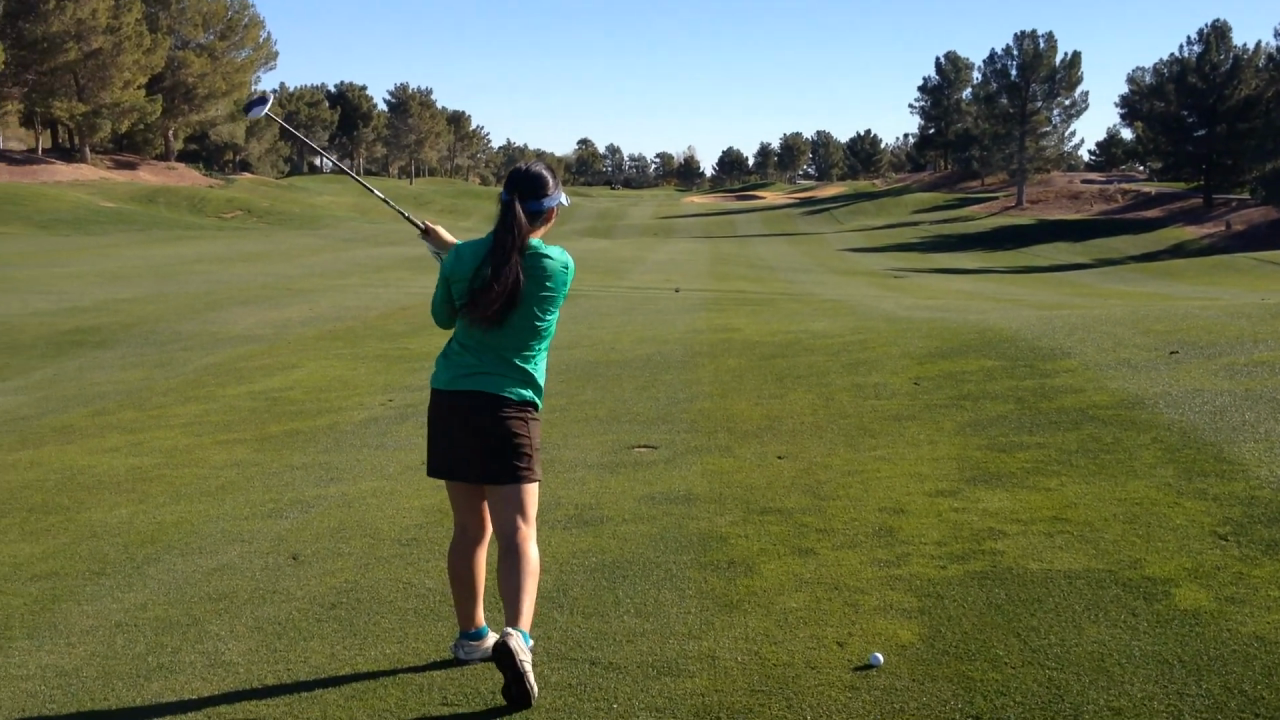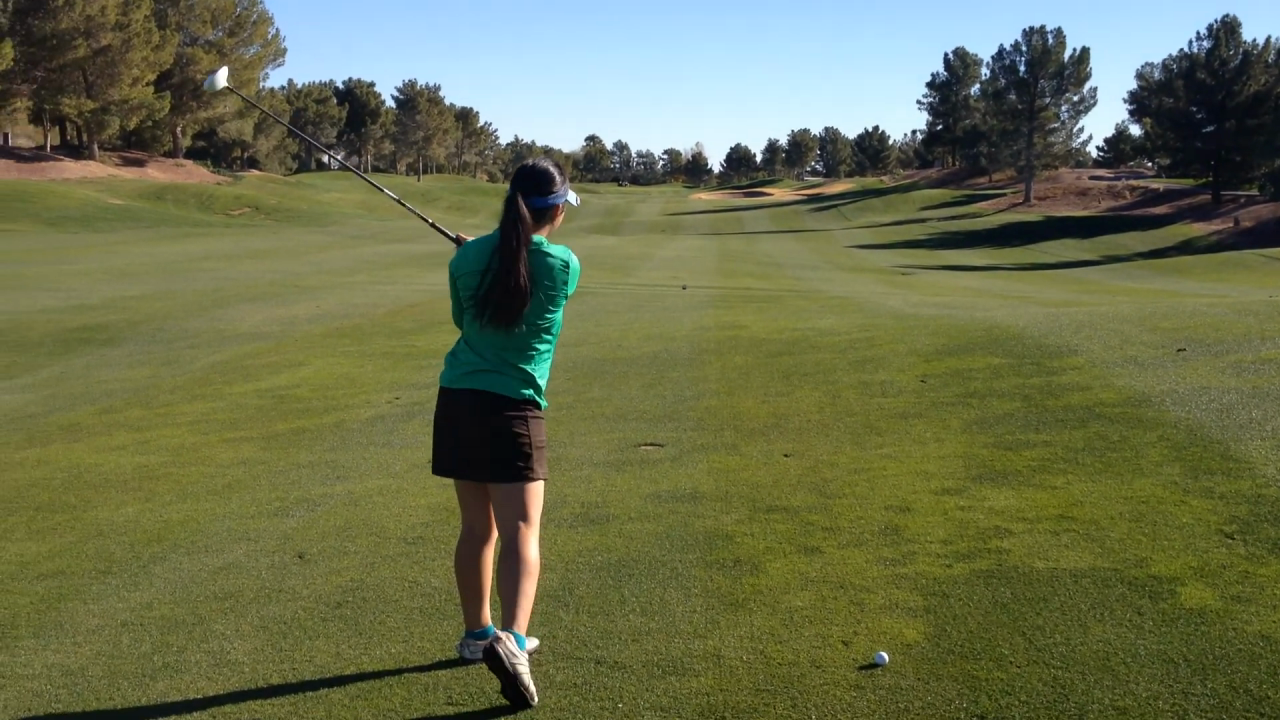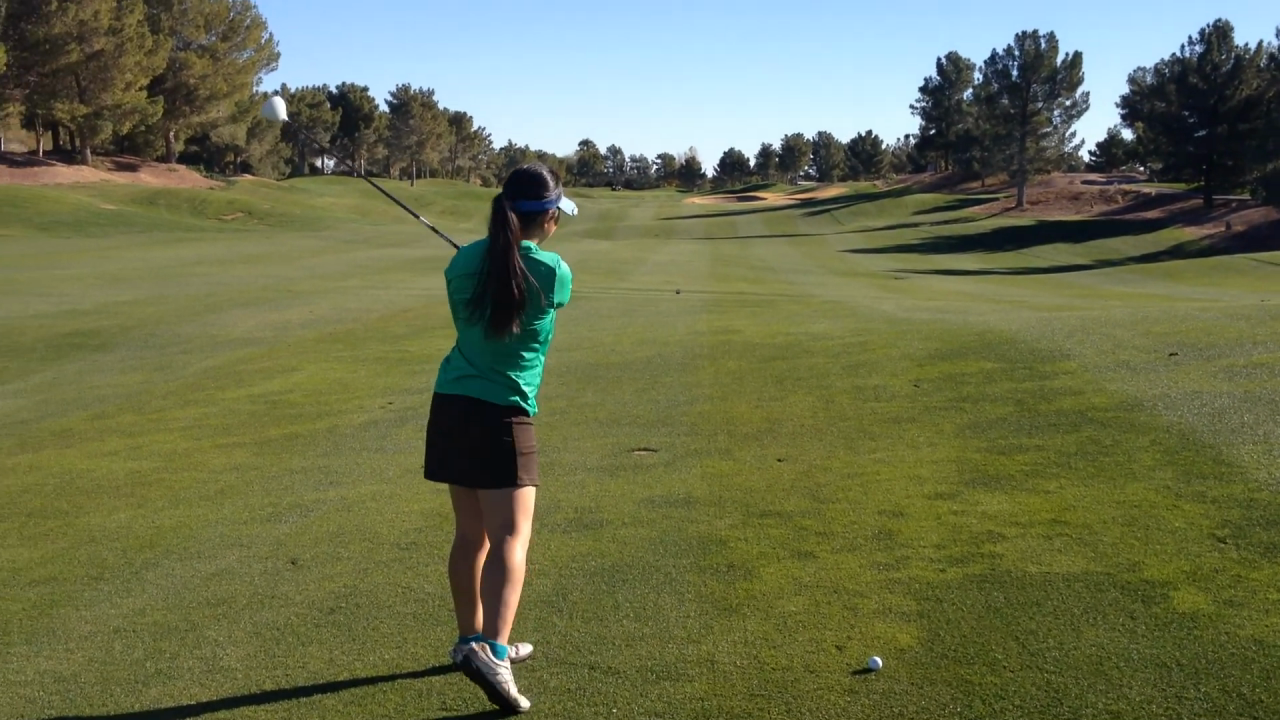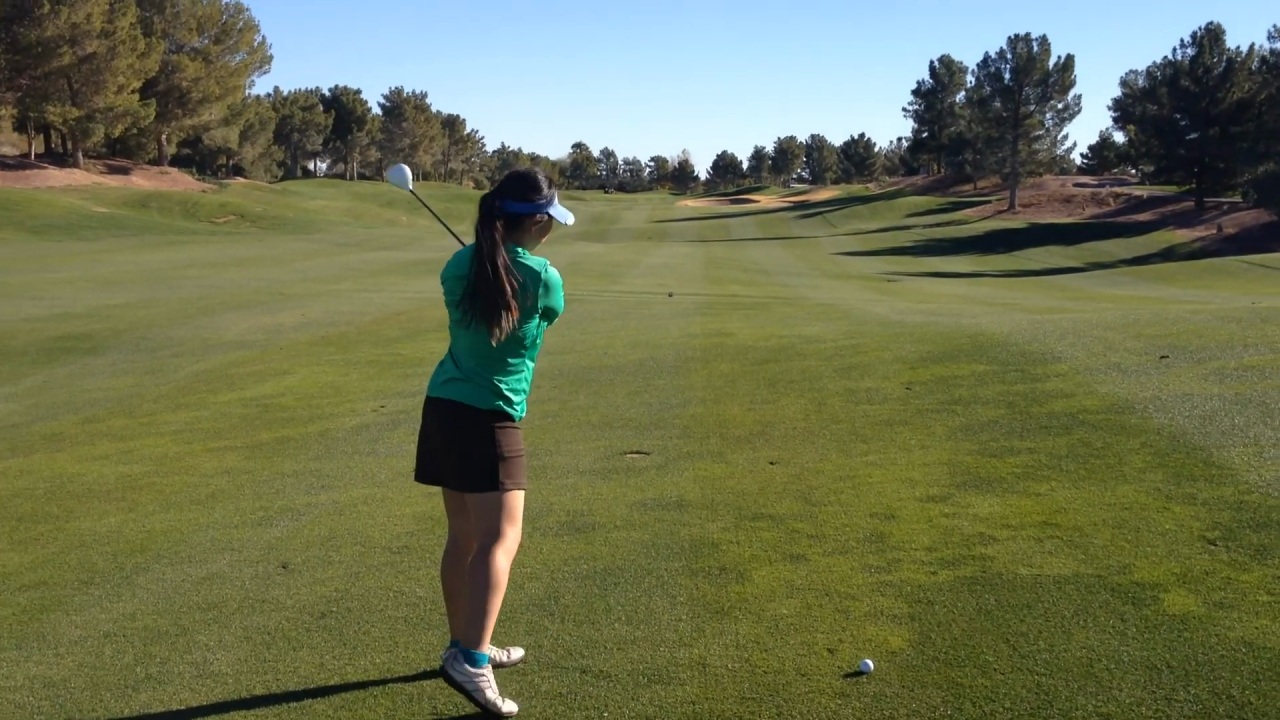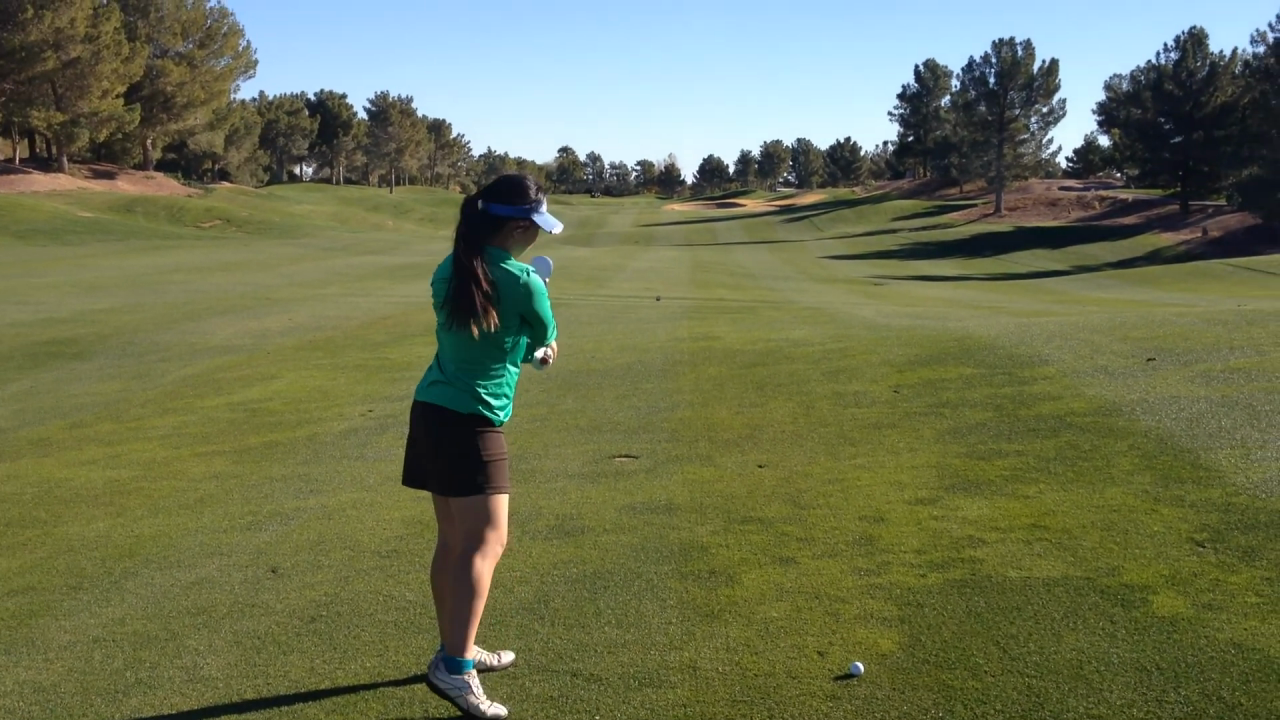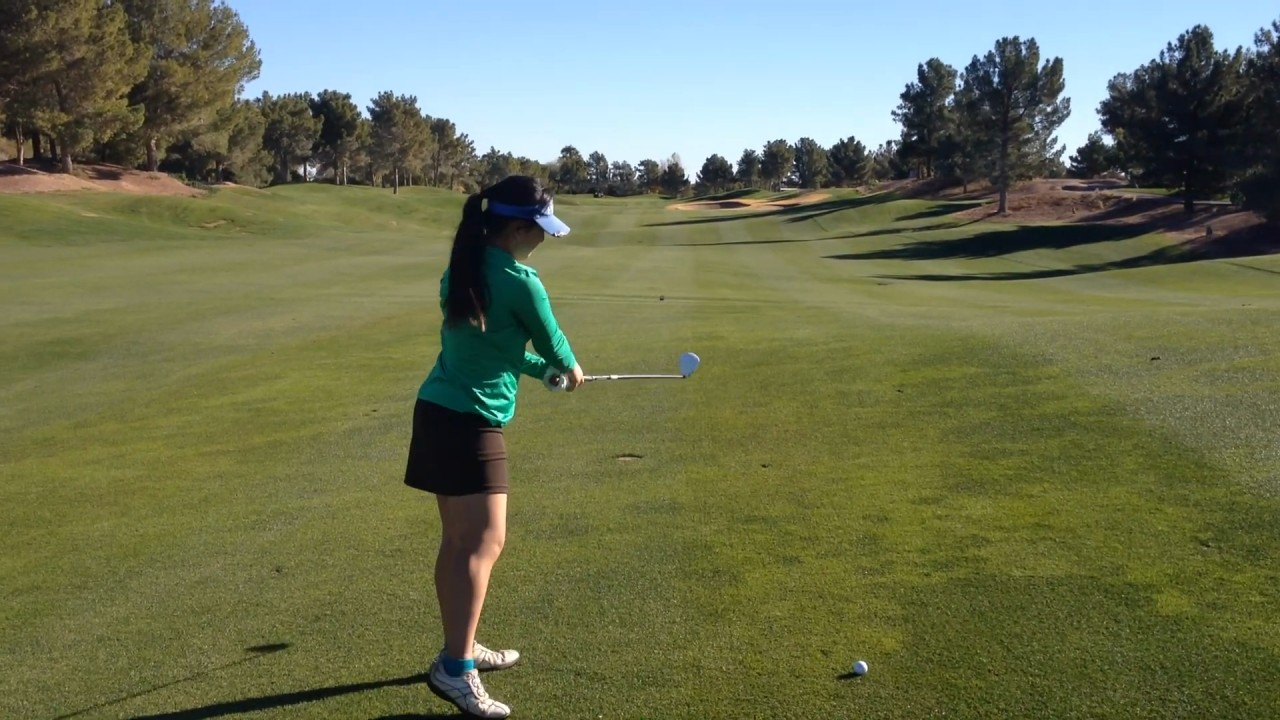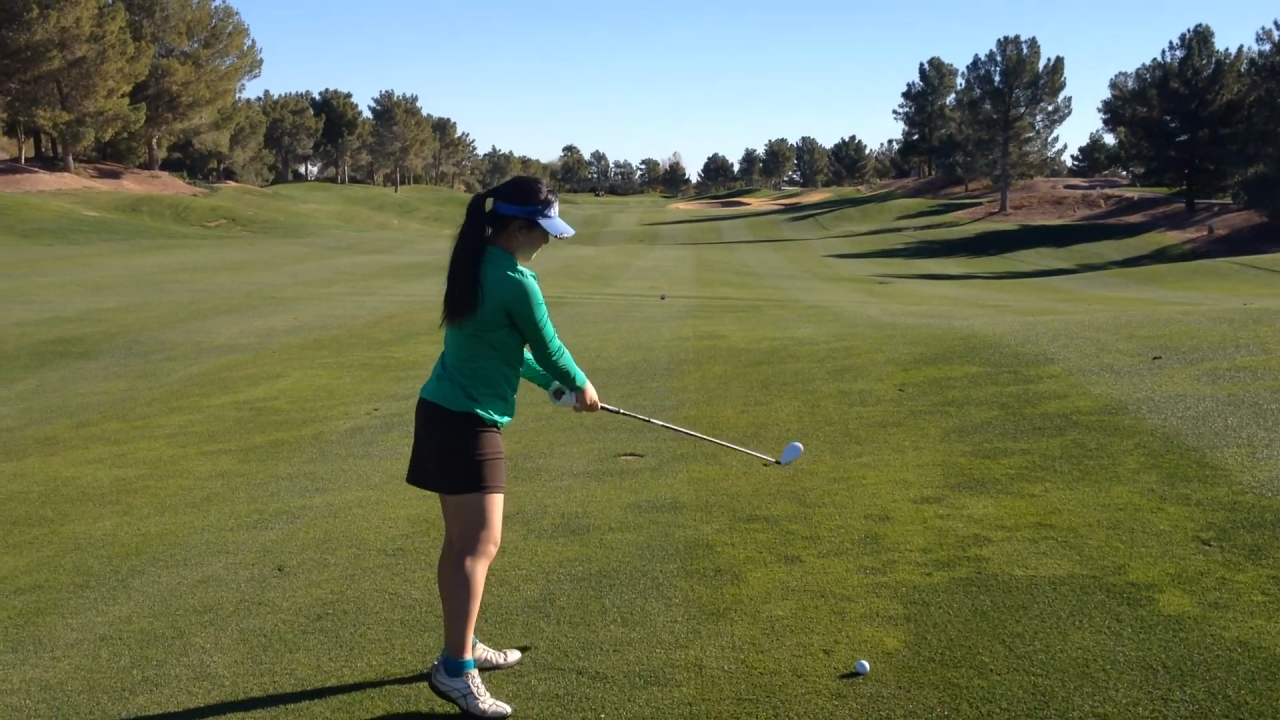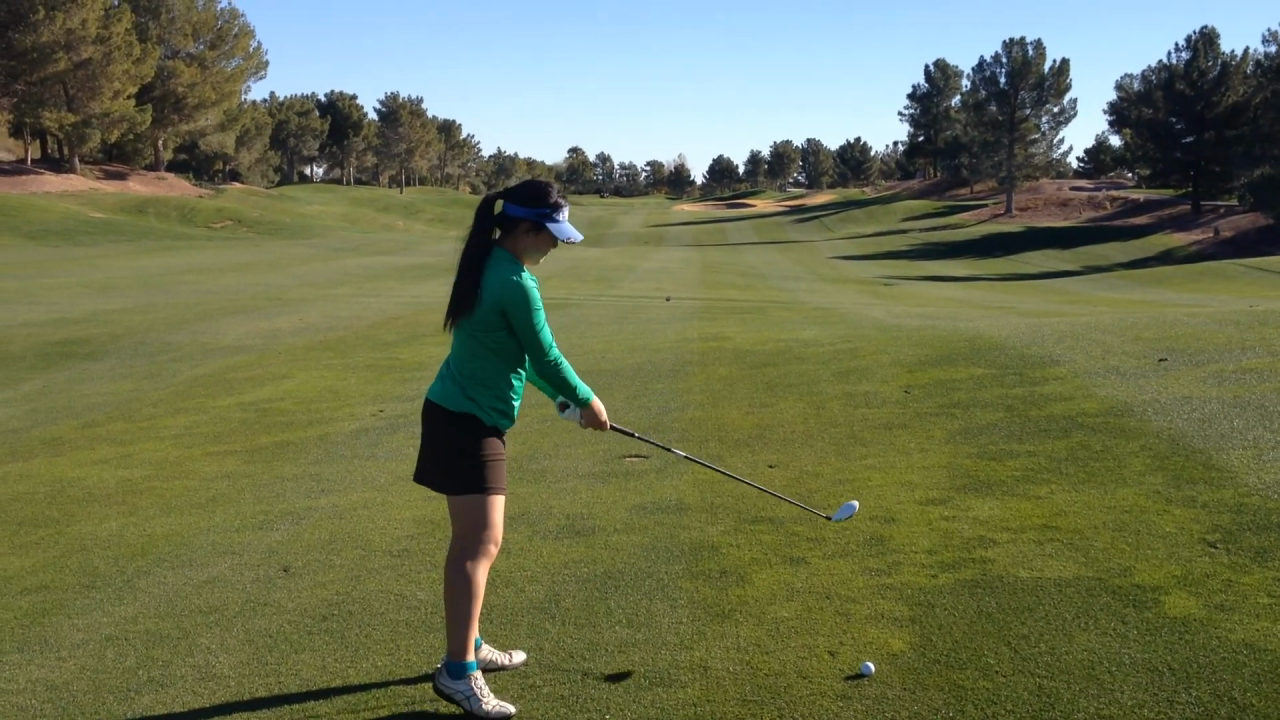
dt=0.1s
person 1, frame 1
left shoulder: (464, 259)
right shoulder: (560, 265)
left hip: (451, 401)
right hip: (506, 408)
left knee: (471, 527)
right knee: (518, 531)
left ankle: (472, 635)
right ankle: (516, 637)
person 1, frame 2
left shoulder: (469, 257)
right shoulder: (564, 265)
left hip: (457, 399)
right hip: (511, 407)
left knee: (478, 527)
right knee: (522, 528)
left ankle: (479, 634)
right ankle: (508, 640)
person 1, frame 3
left shoulder: (464, 262)
right shoulder: (555, 272)
left hip: (452, 405)
right hip: (502, 414)
left knee: (472, 533)
right knee: (511, 535)
left ankle: (473, 640)
right ankle: (492, 650)
person 1, frame 4
left shoulder: (459, 266)
right shoulder: (540, 275)
right elbow: (550, 318)
left hip: (445, 408)
right hip: (488, 418)
left knee: (466, 536)
right knee: (500, 538)
left ankle: (466, 645)
right ankle: (470, 660)
person 1, frame 5
left shoulder: (448, 270)
right shoulder: (523, 280)
right elbow: (545, 332)
left wrist: (527, 350)
right wrist: (543, 345)
left hip: (432, 412)
right hip: (472, 422)
left knee: (454, 540)
right knee: (485, 543)
left ankle: (455, 649)
right ankle: (455, 667)
person 1, frame 6
left shoulder: (462, 268)
right shoulder: (520, 281)
right elbow: (548, 342)
left wrist: (543, 369)
right wrist: (569, 369)
left hip: (440, 411)
right hip: (470, 421)
left knee: (460, 539)
right knee: (485, 543)
left ankle: (461, 647)
right ankle: (454, 668)
person 1, frame 7
left shoulder: (469, 266)
right shoulder: (516, 281)
right elbow: (547, 348)
left wrist: (554, 383)
right wrist: (579, 385)
left hip: (442, 410)
right hip: (468, 421)
left knee: (462, 539)
right knee: (481, 543)
left ankle: (463, 646)
right ankle: (455, 668)
person 1, frame 8
left shoulder: (487, 266)
right shoulder: (516, 283)
right elbow: (544, 356)
left wrist: (565, 399)
right wrist: (585, 400)
left hip: (459, 414)
right hip: (469, 422)
left knee: (472, 539)
right knee: (480, 545)
left ankle: (469, 647)
right ankle: (457, 672)
